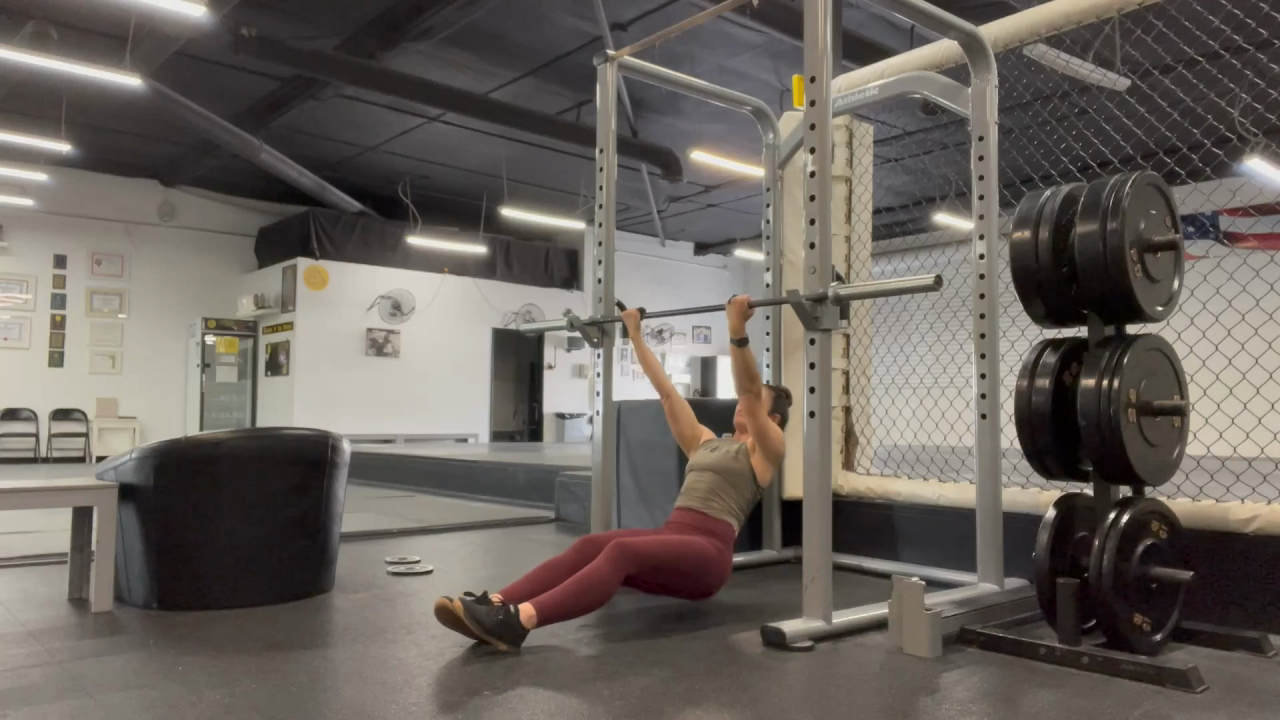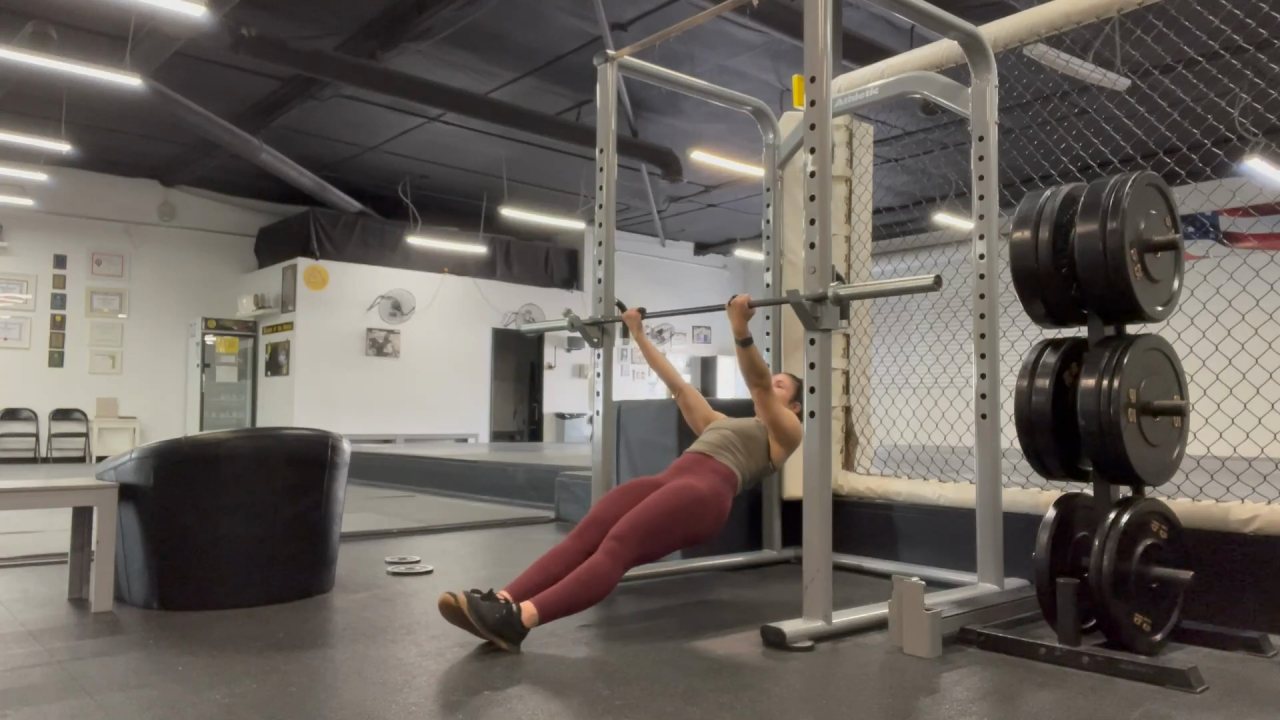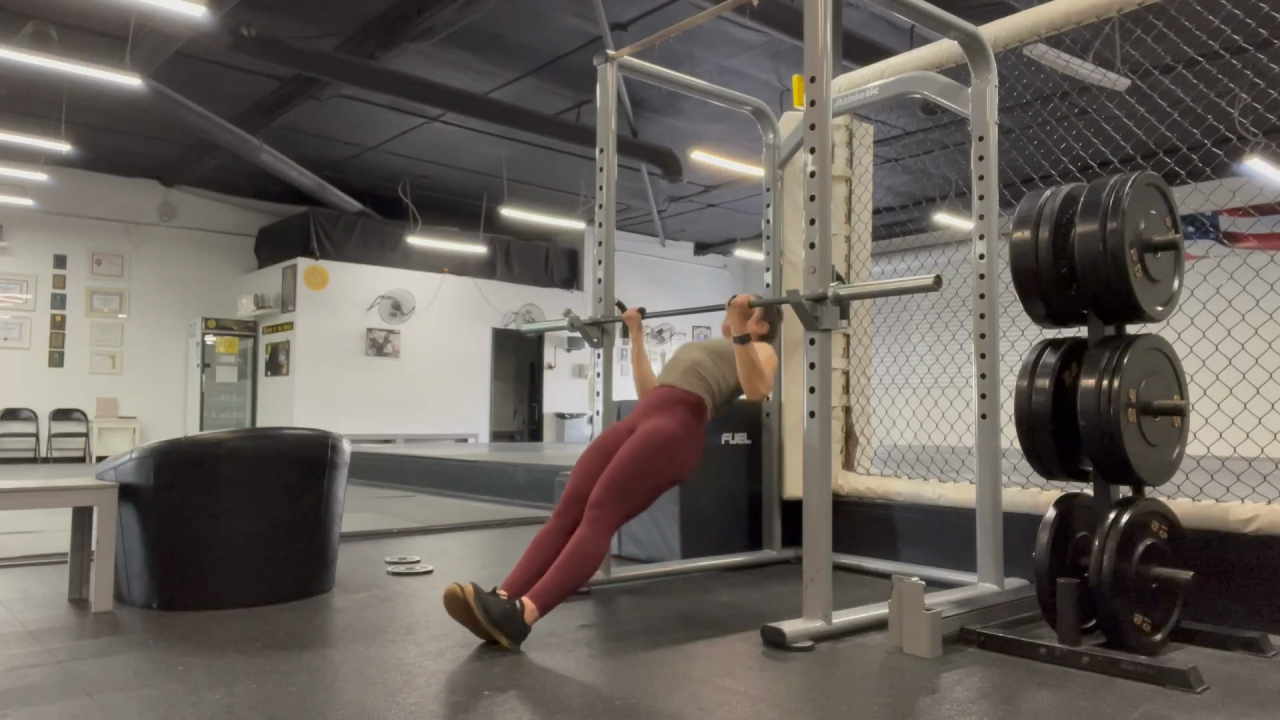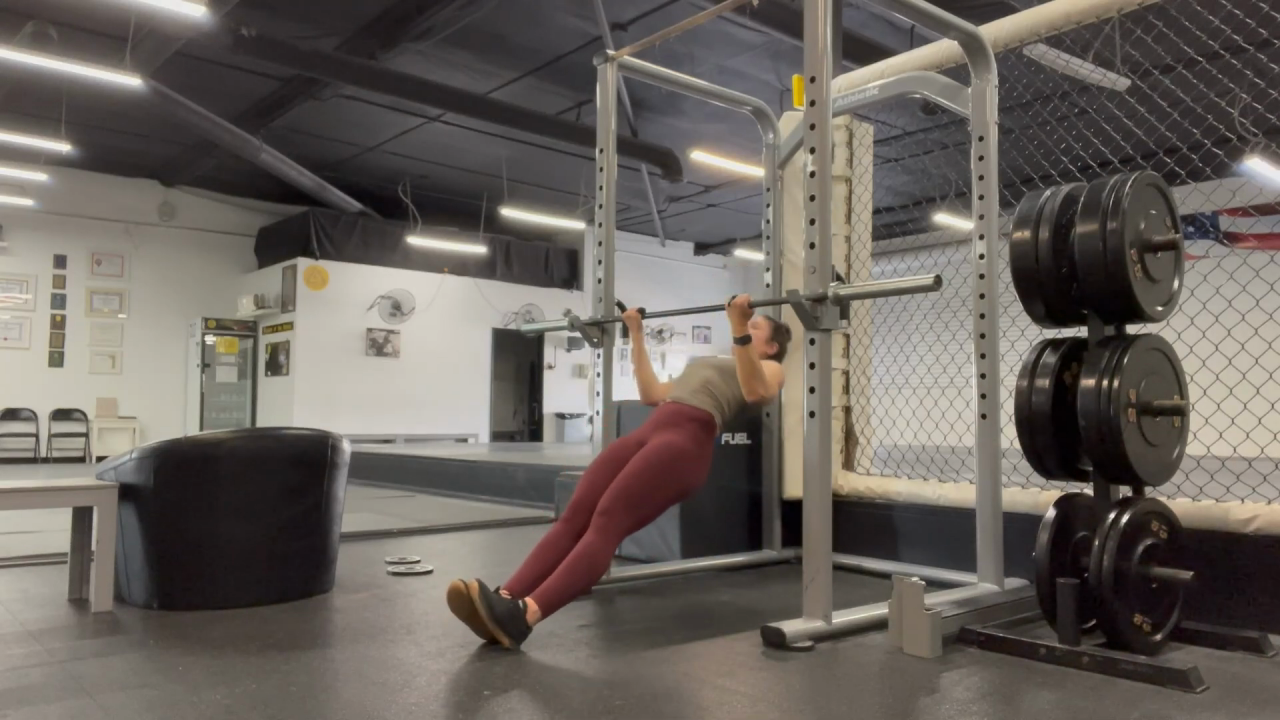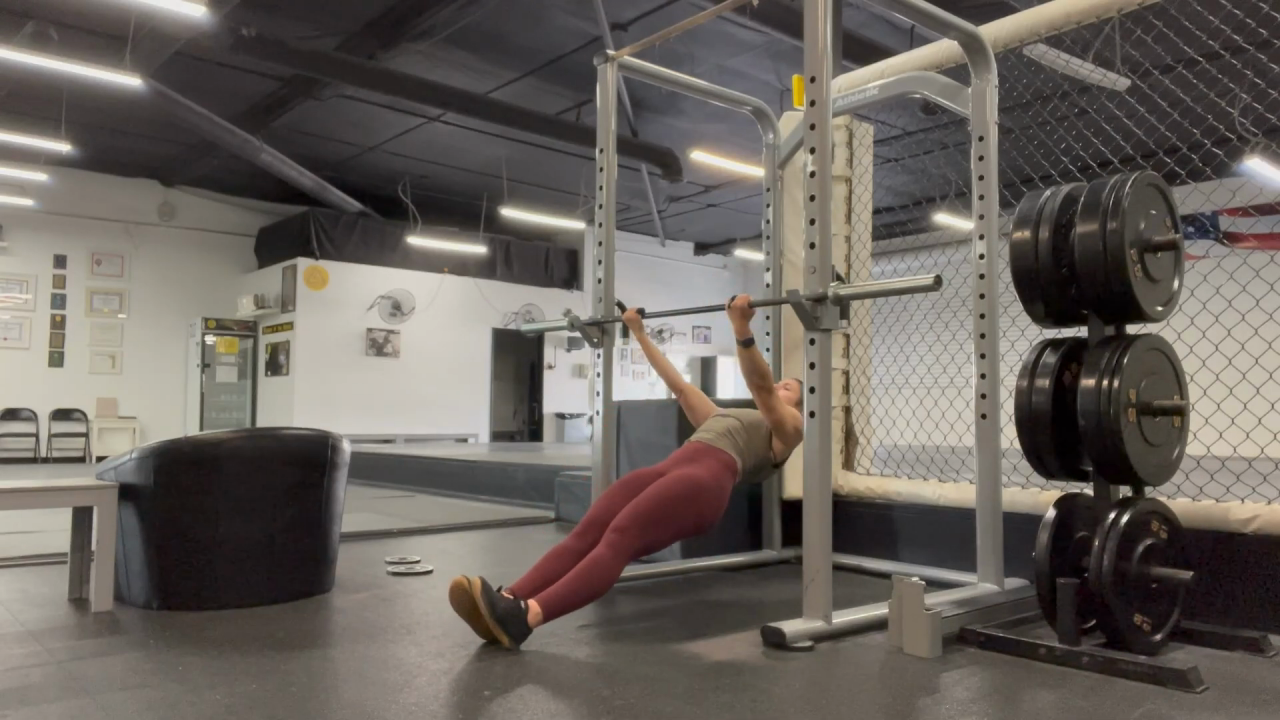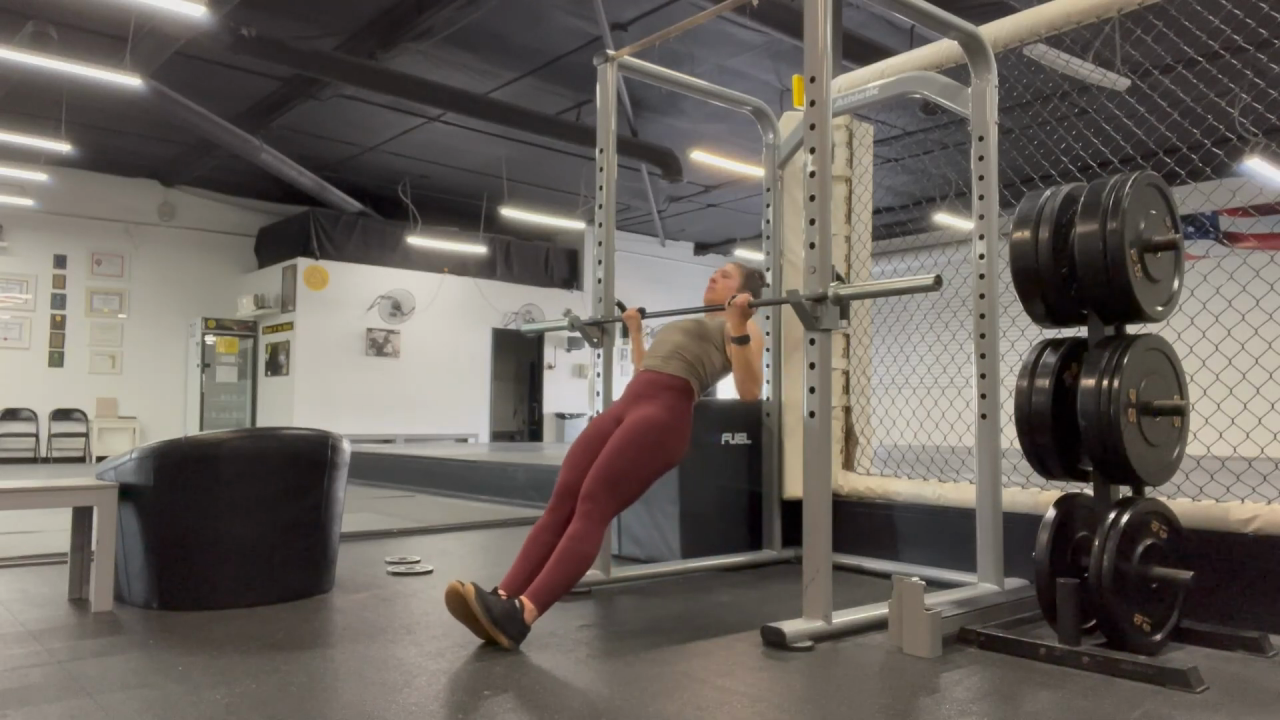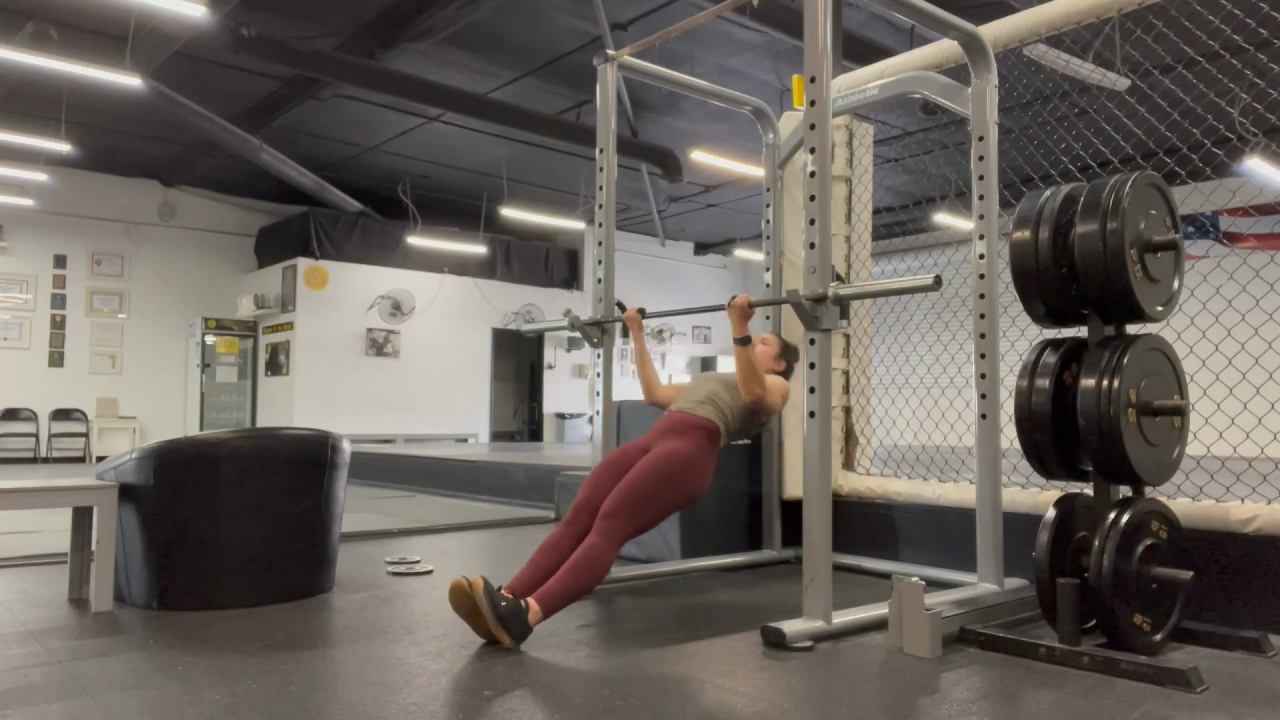
dt=0.7s
person 1, frame 1
left shoulder: (766, 450)
right shoulder: (705, 441)
left elbow: (751, 391)
right elbow: (667, 392)
left wrist: (738, 331)
right wrist: (636, 335)
left hip: (706, 552)
right hip: (672, 537)
left knee: (621, 553)
right knee: (588, 547)
left ankle: (517, 621)
right ankle: (493, 606)
person 1, frame 2
left shoulder: (786, 432)
right shoulder: (722, 422)
left elbow: (759, 383)
right elbow: (678, 386)
left wrist: (741, 329)
right wrist: (639, 334)
left hip: (706, 492)
right hip: (670, 479)
left knee: (618, 545)
right knee: (587, 534)
left ankle: (517, 619)
right ankle: (502, 601)
person 1, frame 3
left shoulder: (760, 350)
right shoulder: (705, 348)
left elbow: (756, 391)
right elbow: (646, 390)
left wrist: (742, 331)
right wrist: (636, 334)
left hip: (677, 427)
right hip: (638, 419)
left knee: (598, 515)
right knee: (567, 513)
left ankle: (521, 616)
right ankle: (502, 601)
person 1, frame 4
left shoulder: (769, 367)
right shoulder: (708, 366)
left elbow: (756, 394)
right elbow: (651, 394)
left wrist: (742, 330)
right wrist: (637, 335)
left hip: (686, 439)
right hip: (647, 431)
left knee: (605, 523)
right knee: (574, 518)
left ankle: (523, 616)
right ankle: (506, 599)
person 1, frame 5
left shoulder: (788, 428)
right shoulder: (722, 419)
left elbow: (761, 386)
right elbow: (680, 386)
left wrist: (743, 329)
right wrist: (640, 333)
left hip: (706, 480)
right hip: (668, 469)
left knee: (618, 540)
right knee: (585, 534)
left ankle: (523, 618)
right ankle: (507, 602)
person 1, frame 6
left shoulder: (743, 330)
right shoulder: (688, 326)
left elbow: (749, 390)
left wrist: (738, 324)
right wrist: (635, 332)
left hip: (666, 413)
right hip: (624, 406)
left knee: (591, 508)
right knee: (561, 506)
left ankle: (520, 615)
right ankle: (500, 600)
person 1, frame 7
left shoulder: (775, 388)
right shoulder: (709, 381)
left elbow: (754, 393)
right elbow: (654, 393)
left wrist: (741, 329)
right wrist: (638, 335)
left hip: (693, 449)
right hip: (651, 439)
left knee: (608, 526)
right knee: (576, 522)
left ankle: (524, 616)
right ankle: (505, 600)
